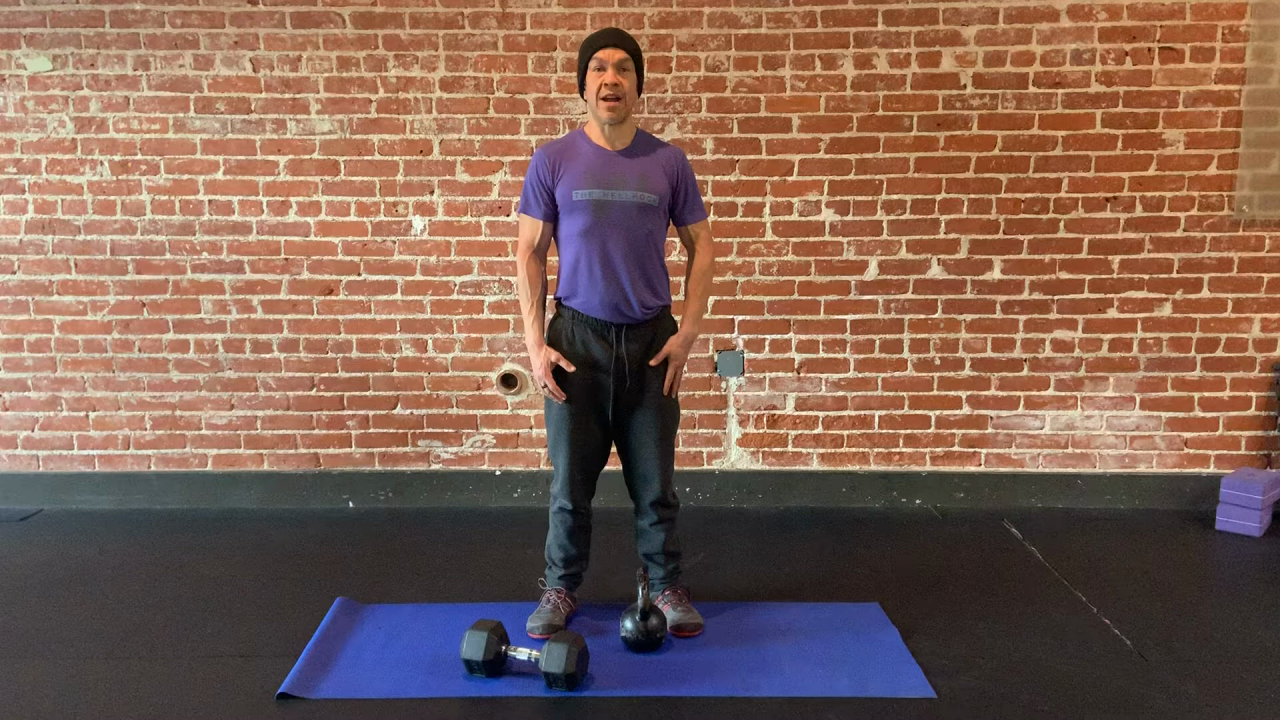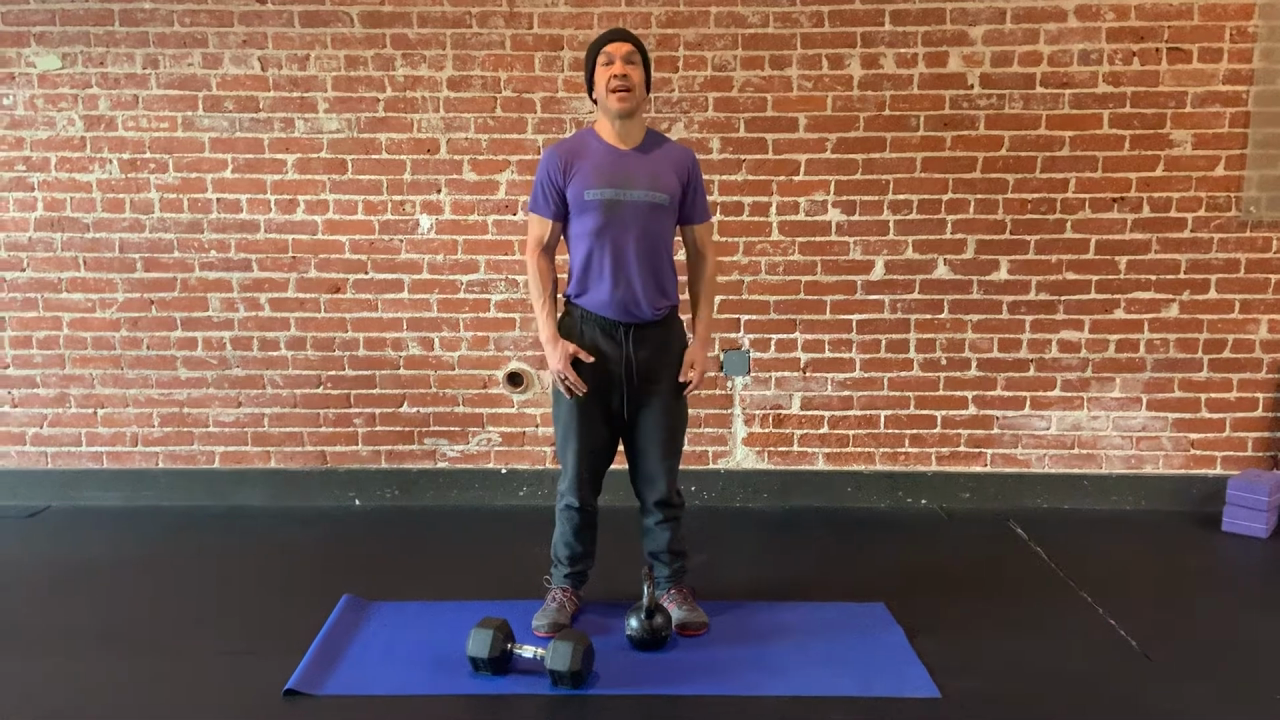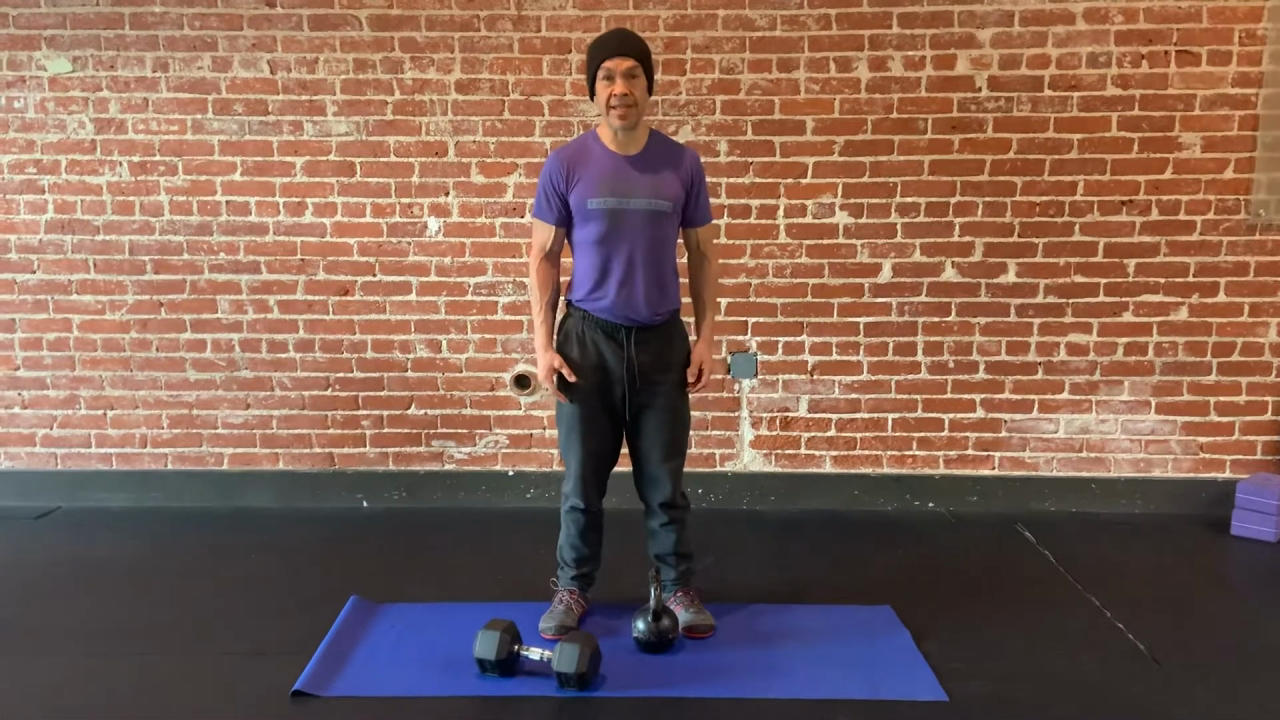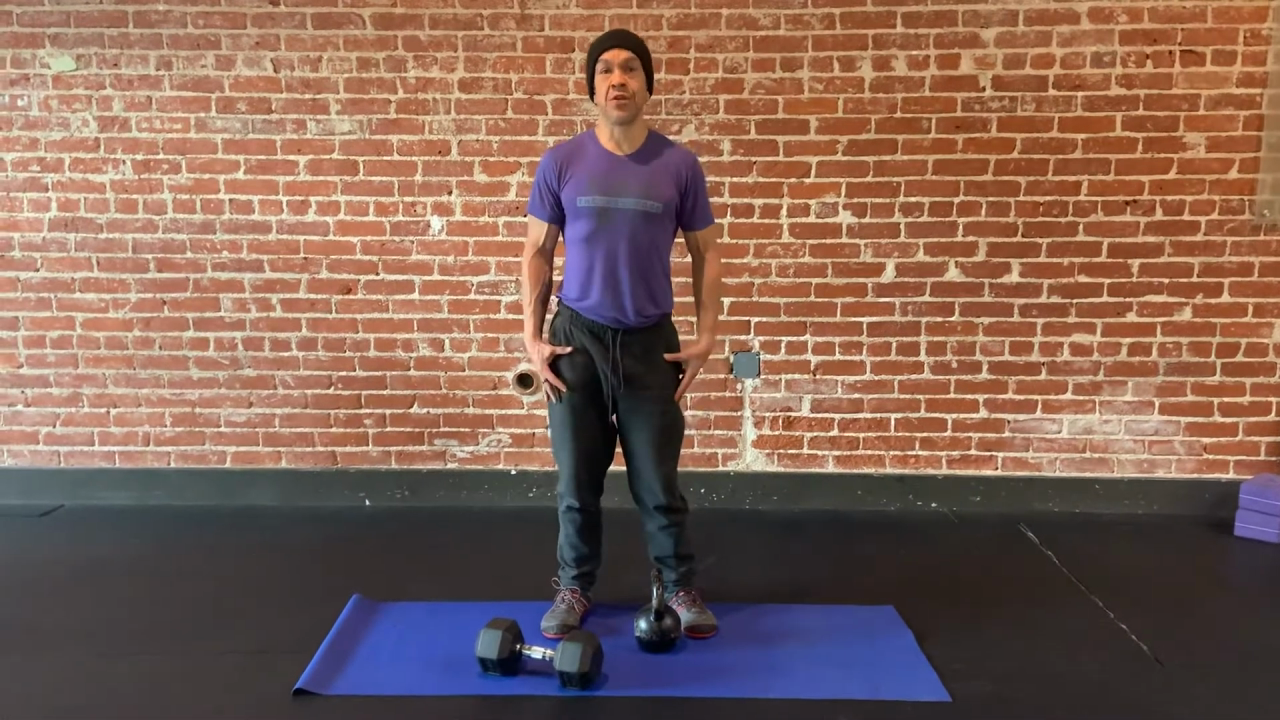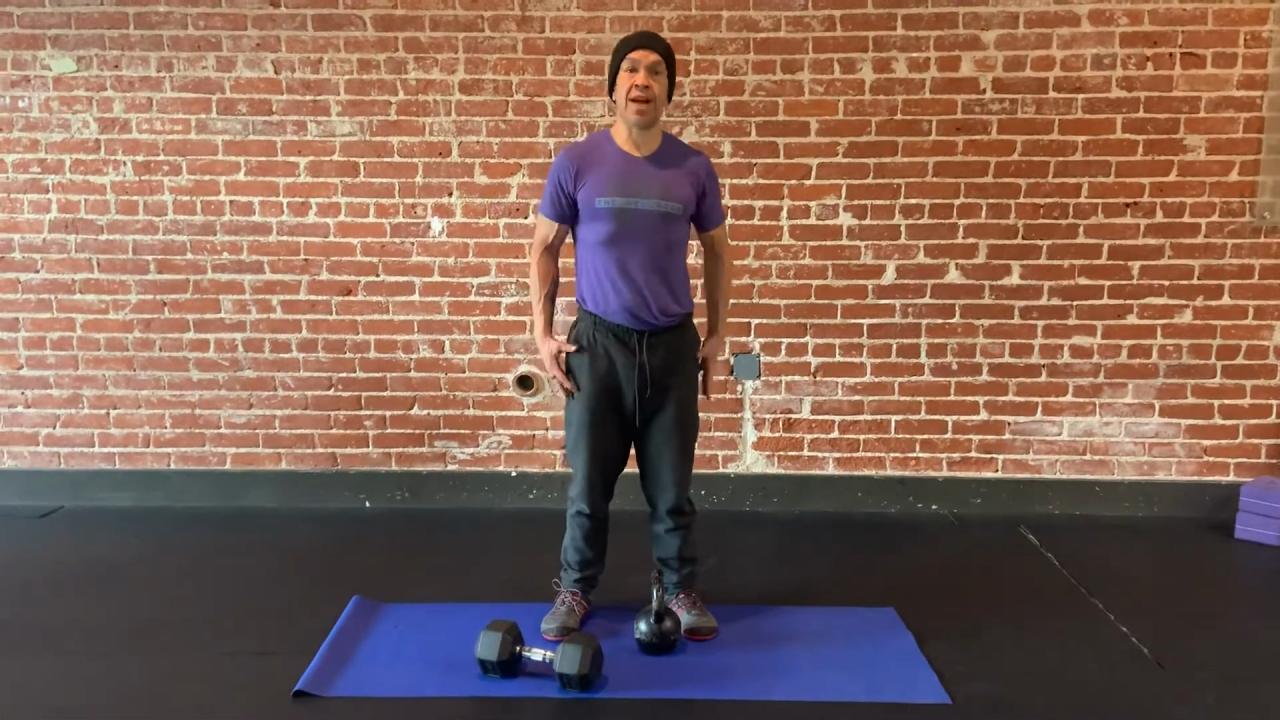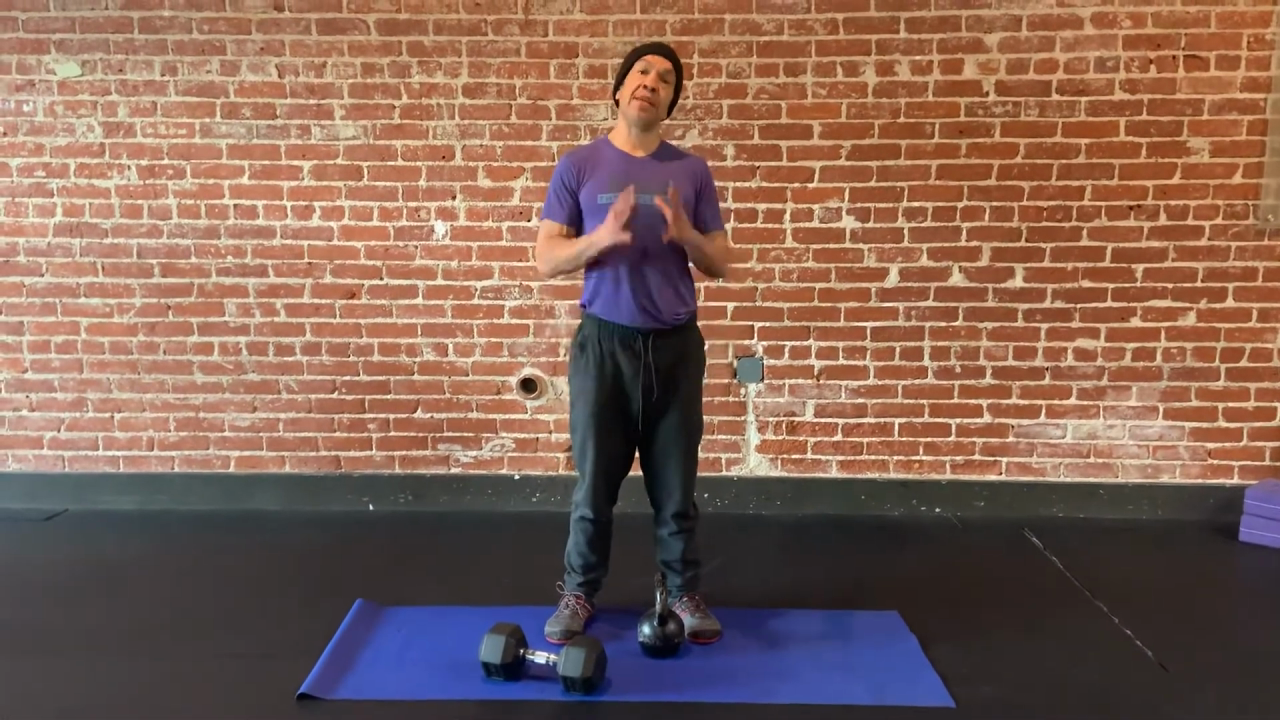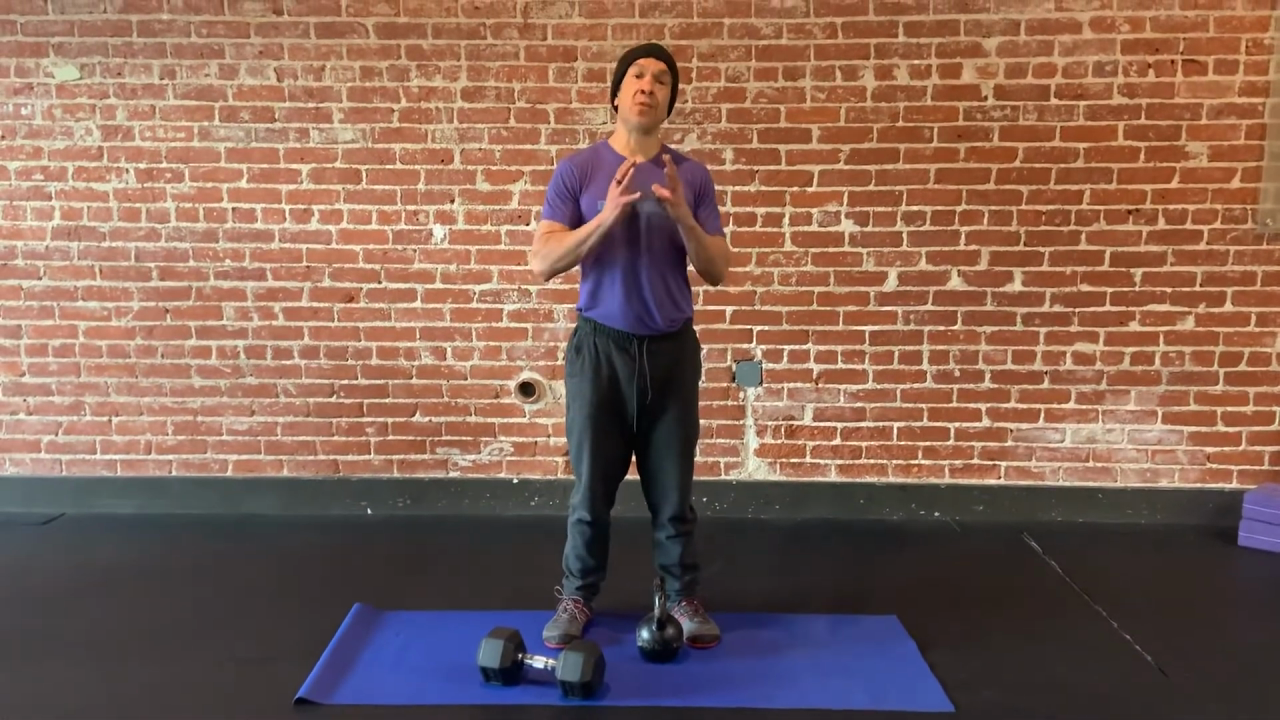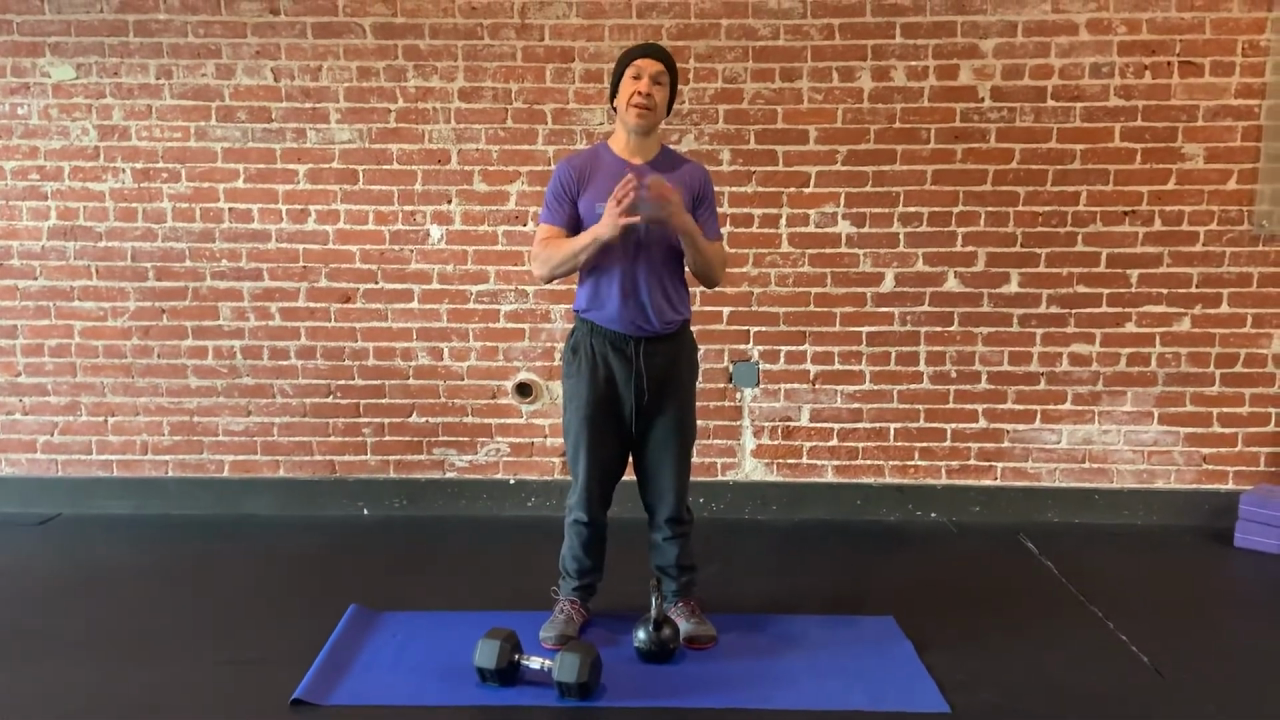
dt=0.7s
person 1, frame 1
left shoulder: (669, 162)
right shoulder: (552, 160)
left elbow: (701, 247)
right elbow: (530, 253)
left wrist: (687, 332)
right wrist: (535, 343)
left hip: (650, 338)
right hip: (577, 337)
left knee: (653, 479)
right knee: (570, 478)
left ankle: (666, 586)
right ankle: (560, 588)
person 1, frame 2
left shoulder: (679, 161)
right shoulder: (563, 159)
left elbow: (701, 252)
right elbow: (539, 250)
left wrist: (701, 338)
right wrist: (551, 338)
left hip: (658, 337)
right hip: (587, 335)
left knee: (659, 478)
right knee: (578, 476)
left ankle: (671, 584)
right ankle: (566, 586)
person 1, frame 3
left shoulder: (683, 163)
right shoulder: (566, 164)
left elbow: (701, 253)
right elbow: (544, 257)
left wrist: (704, 337)
right wrist: (544, 344)
left hip: (661, 340)
right hip: (588, 337)
left knee: (664, 479)
right knee: (583, 477)
left ankle: (678, 587)
right ankle: (573, 588)
person 1, frame 4
left shoulder: (679, 165)
right shoulder: (561, 162)
left elbow: (705, 253)
right elbow: (538, 251)
left wrist: (704, 338)
right wrist: (532, 336)
left hip: (650, 342)
right hip: (578, 338)
left knee: (658, 481)
right knee: (577, 479)
left ankle: (680, 587)
right ankle: (574, 588)
person 1, frame 5
left shoulder: (695, 168)
right shoulder: (576, 162)
left elbow: (717, 252)
right elbow: (544, 248)
left wrist: (716, 335)
right wrist: (543, 332)
left hip: (671, 344)
right hip: (598, 341)
left knee: (670, 483)
right knee: (589, 480)
left ankle: (681, 590)
right ankle: (575, 590)
person 1, frame 6
left shoulder: (691, 170)
right shoulder: (577, 165)
left elbow: (719, 254)
right elbow: (545, 256)
left wrist: (689, 237)
right wrist: (601, 237)
left hip: (675, 344)
right hip: (603, 342)
left knee: (675, 483)
right knee: (595, 481)
left ankle: (685, 592)
right ankle: (579, 592)
person 1, frame 7
left shoulder: (692, 175)
right shoulder: (577, 169)
left elbow: (717, 270)
right elbow: (542, 261)
left wrist: (682, 216)
right wrist: (607, 216)
left hip: (671, 348)
right hip: (600, 345)
left knee: (673, 487)
right knee: (592, 484)
left ankle: (683, 597)
right ankle: (577, 597)
person 1, frame 8
left shoulder: (692, 177)
right shoulder: (575, 171)
left elbow: (714, 273)
right elbow: (543, 264)
left wrist: (681, 223)
right wrist: (604, 229)
left hip: (668, 350)
right hip: (597, 347)
left knee: (669, 488)
right knee: (588, 486)
left ankle: (679, 597)
right ankle: (574, 597)
